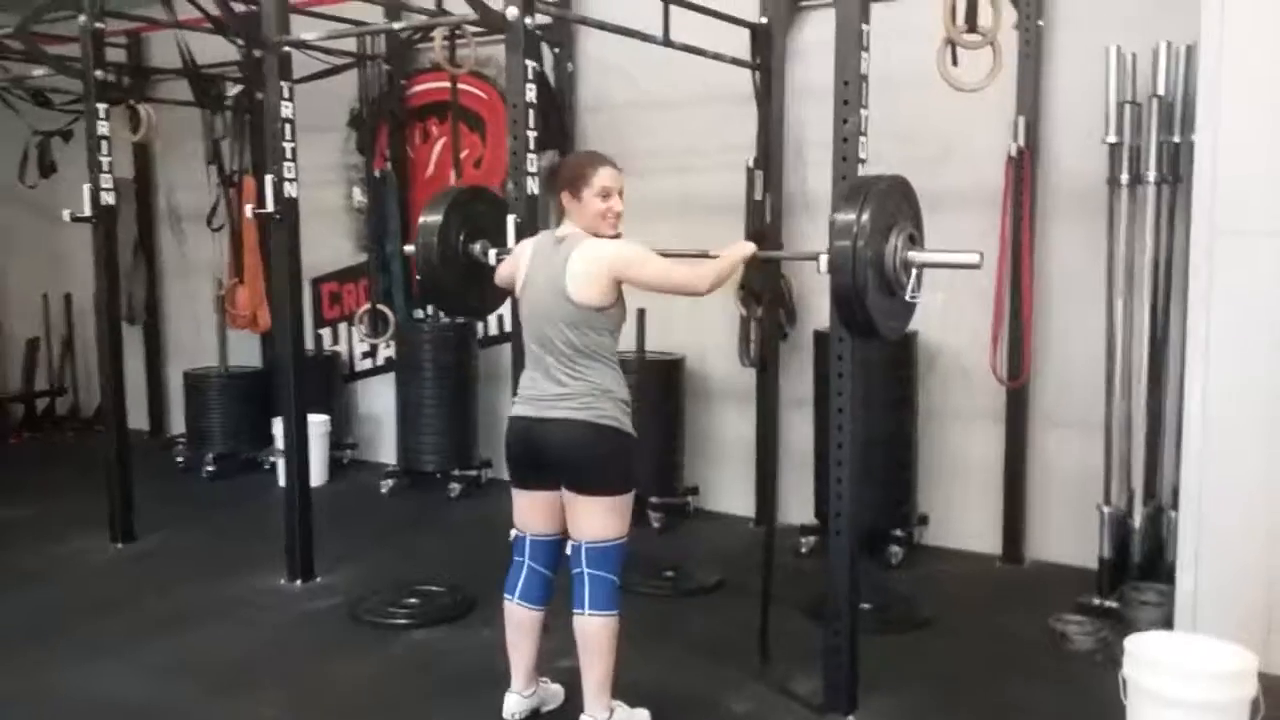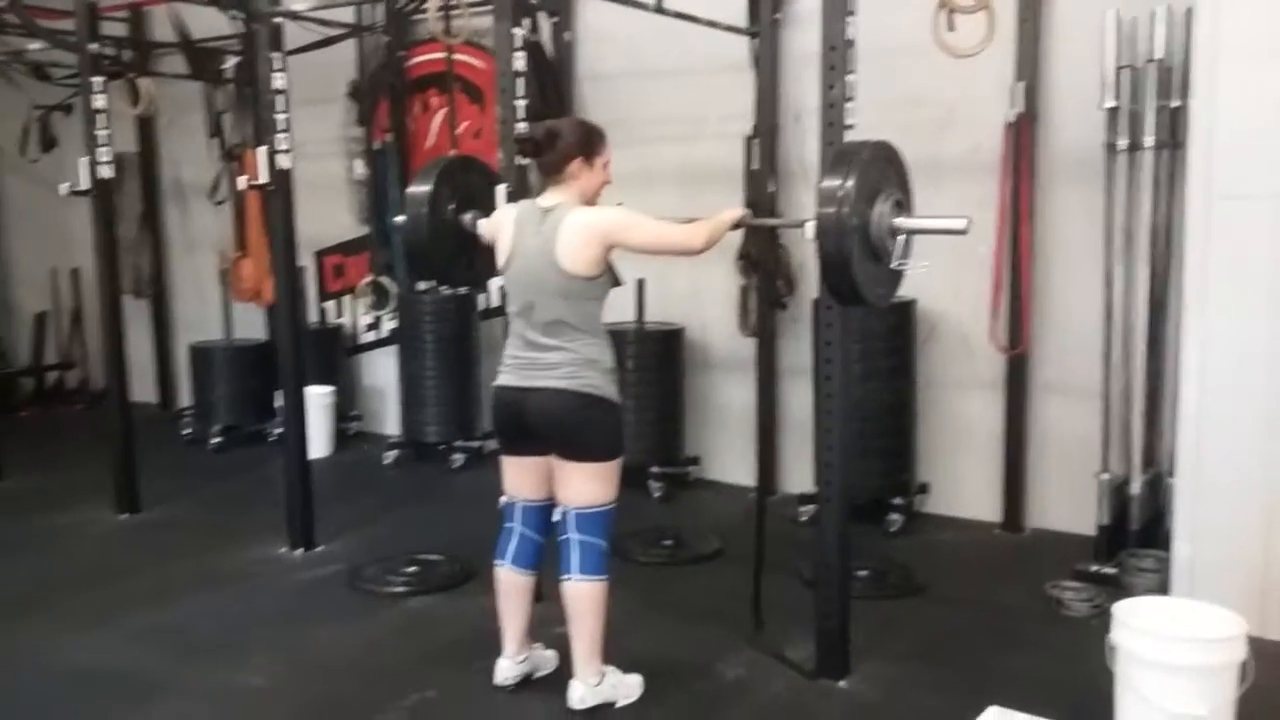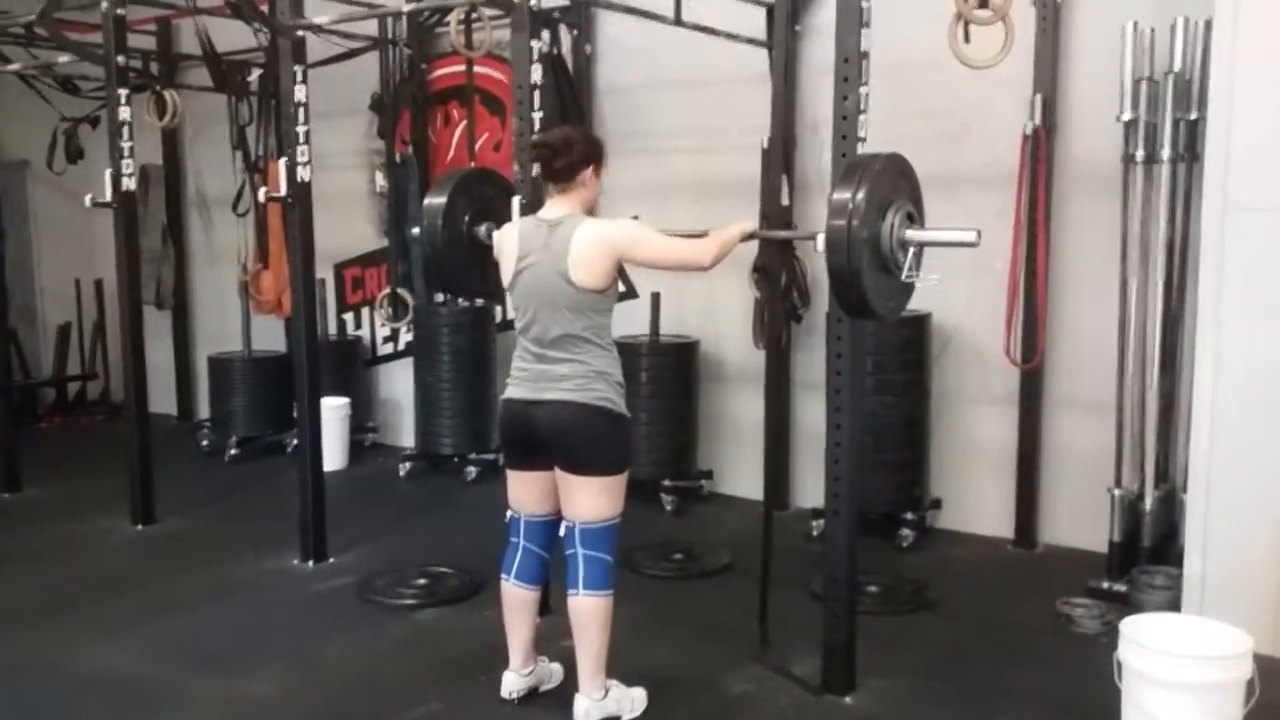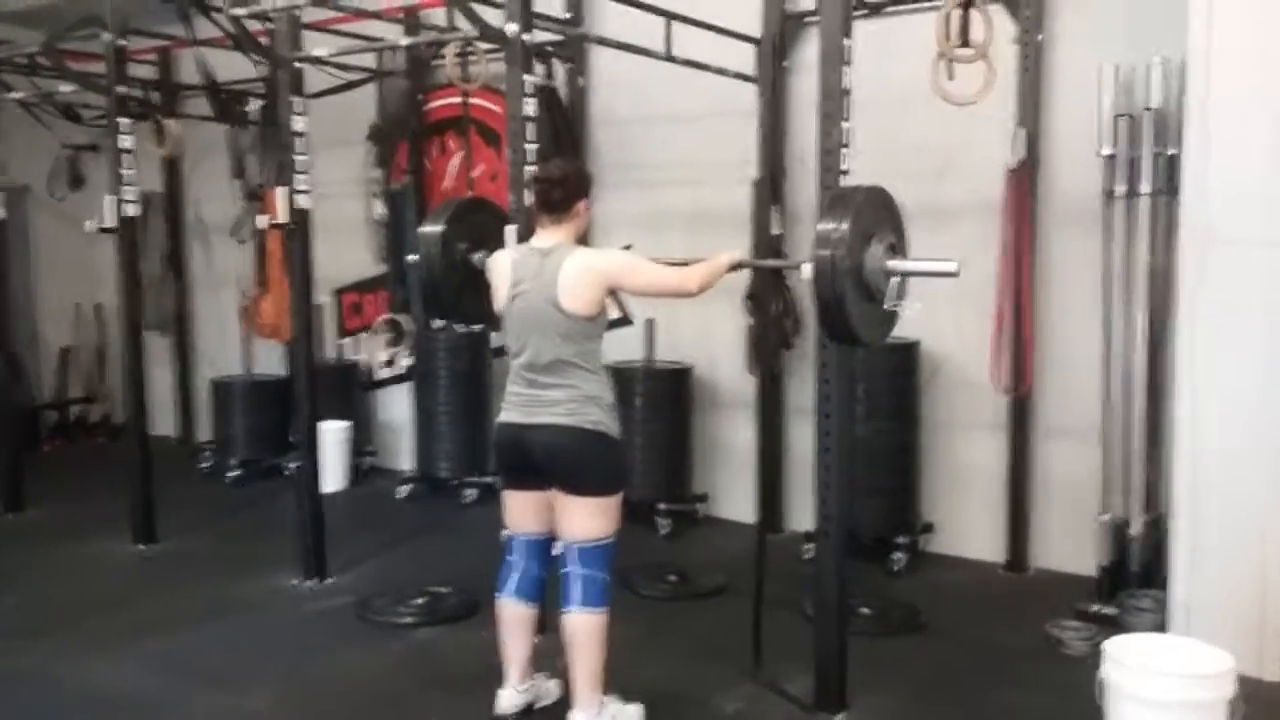
dt=0.5s
person 1, frame 1
left shoulder: (532, 250)
right shoulder: (609, 256)
left elbow: (501, 276)
right elbow: (699, 281)
right wrist: (739, 253)
left hip: (528, 426)
right hip: (590, 432)
left knee: (532, 559)
right knee: (597, 572)
person 1, frame 2
left shoulder: (510, 220)
right shoulder: (597, 223)
left elbow: (480, 230)
right elbow: (692, 239)
right wrist: (731, 216)
left hip: (515, 393)
right hip: (578, 400)
left knee: (522, 525)
right knee: (586, 537)
left ankle: (514, 656)
right ankle: (590, 679)
person 1, frame 3
left shoulder: (510, 236)
right shoulder: (604, 237)
right elbow: (700, 255)
right wrist: (738, 230)
left hip: (521, 408)
right hip: (586, 414)
left knee: (527, 540)
right knee: (590, 552)
left ankle: (520, 670)
person 1, frame 4
left shoulder: (502, 264)
right shoulder: (595, 266)
right elbow: (688, 282)
right wrist: (727, 260)
left hip: (515, 431)
right hip: (579, 436)
left knee: (523, 558)
right knee: (585, 570)
